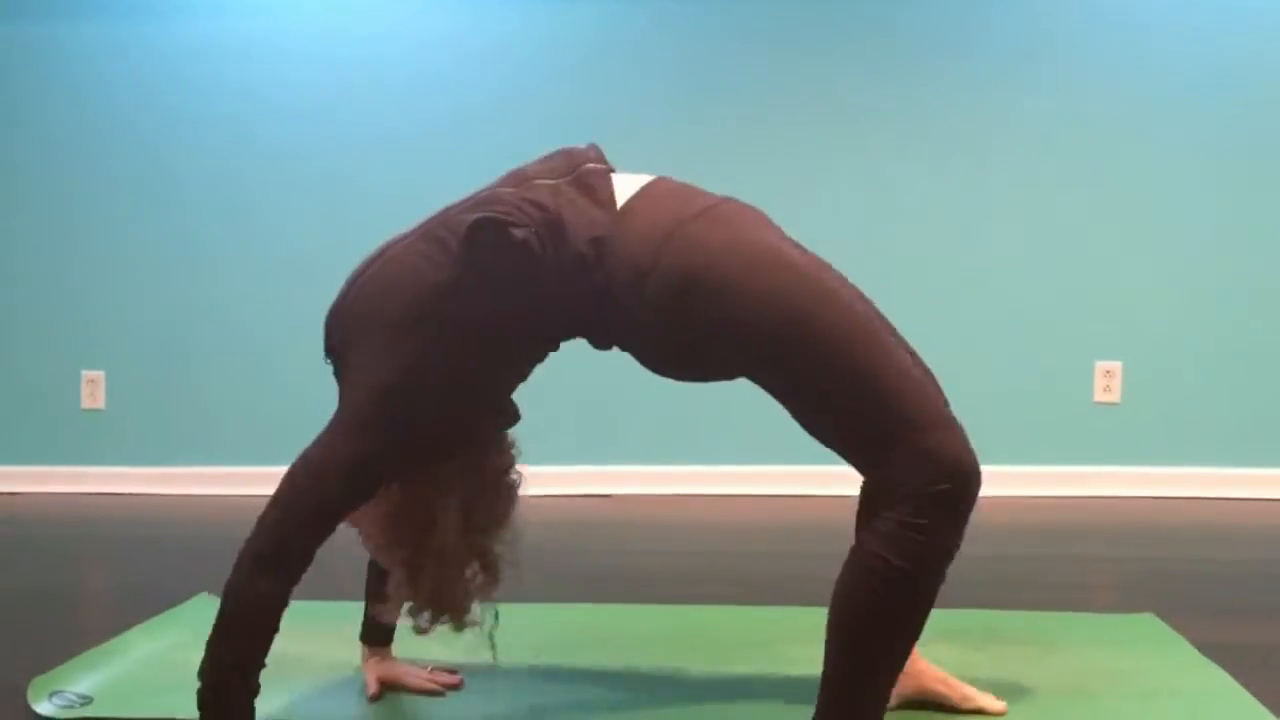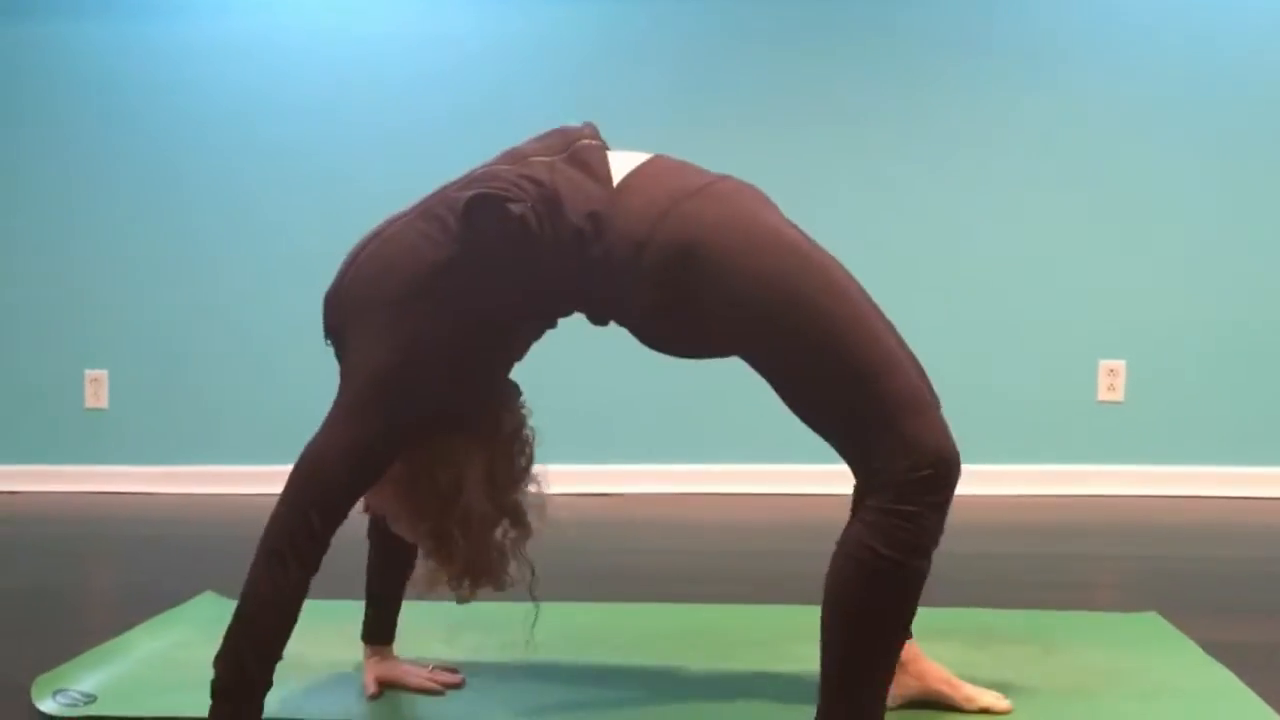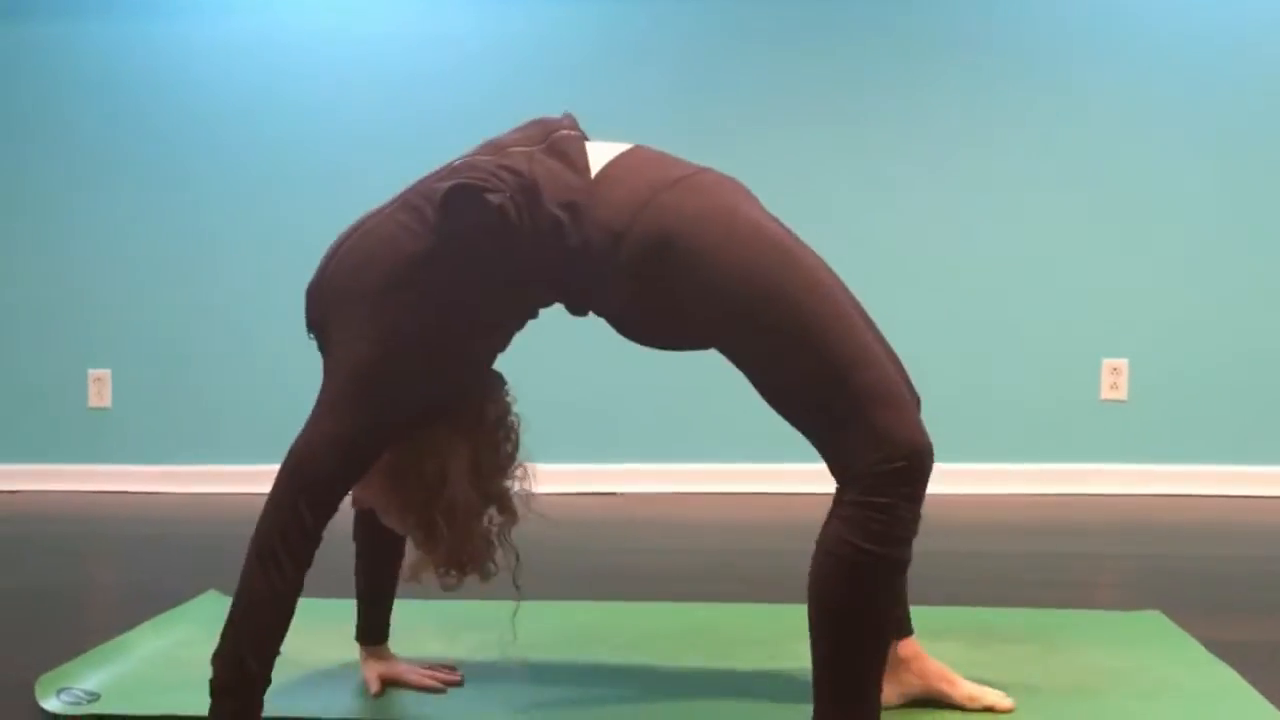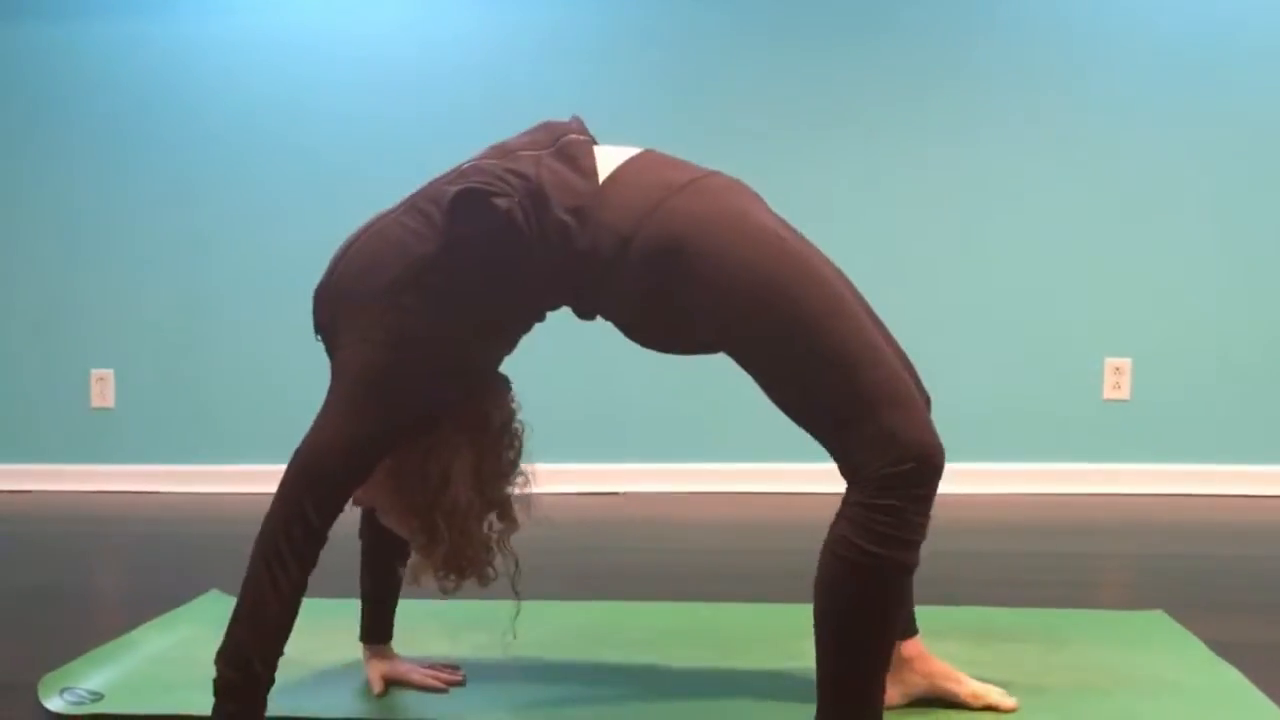
dt=0.1s
person 1, frame 1
left shoulder: (388, 407)
right shoulder: (396, 392)
left elbow: (268, 561)
right wrist: (379, 647)
left hip: (654, 251)
right hip: (654, 241)
person 1, frame 2
left shoulder: (389, 380)
right shoulder: (402, 361)
left elbow: (289, 547)
right elbow: (388, 489)
right wrist: (378, 648)
left hip: (657, 231)
right hip: (652, 221)
person 1, frame 3
left shoulder: (373, 374)
right shoulder: (377, 347)
left elbow: (280, 546)
right elbow: (383, 486)
right wrist: (371, 648)
left hip: (635, 225)
person 1, frame 4
left shoulder: (376, 384)
right shoulder: (384, 363)
left elbow: (284, 547)
right elbow: (341, 512)
right wrist: (376, 647)
left hip: (641, 226)
right hip: (638, 216)
